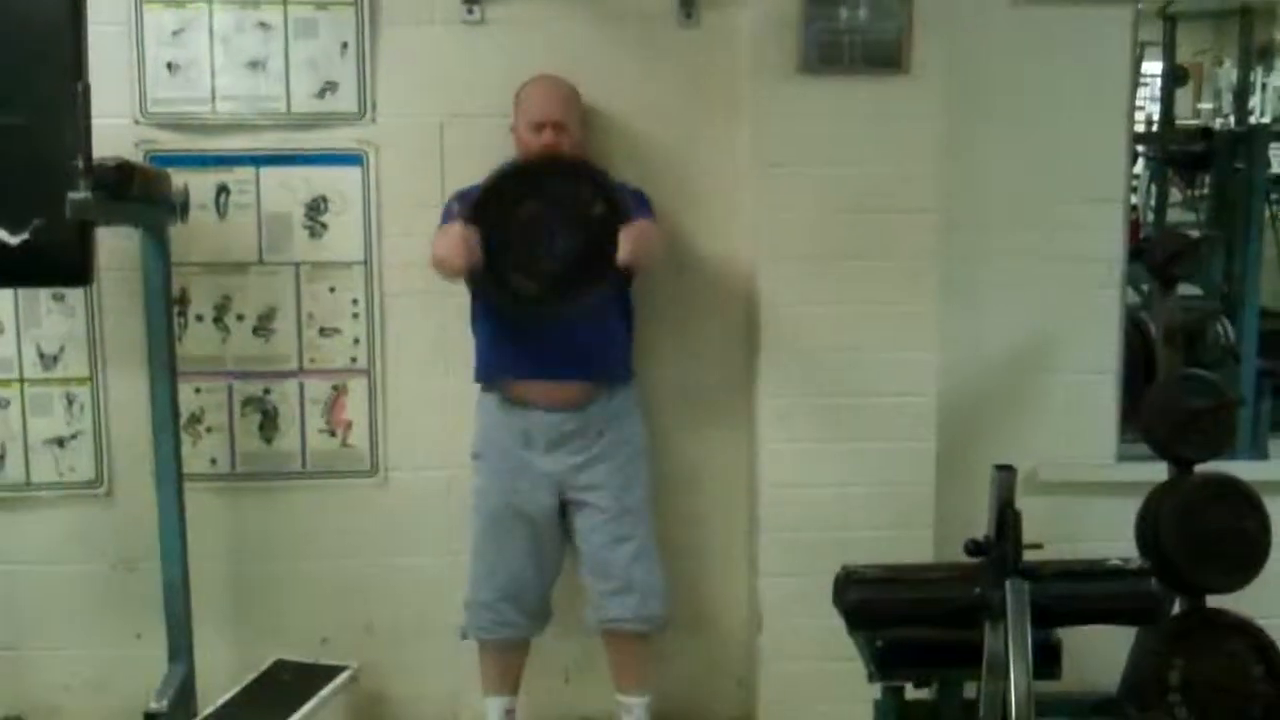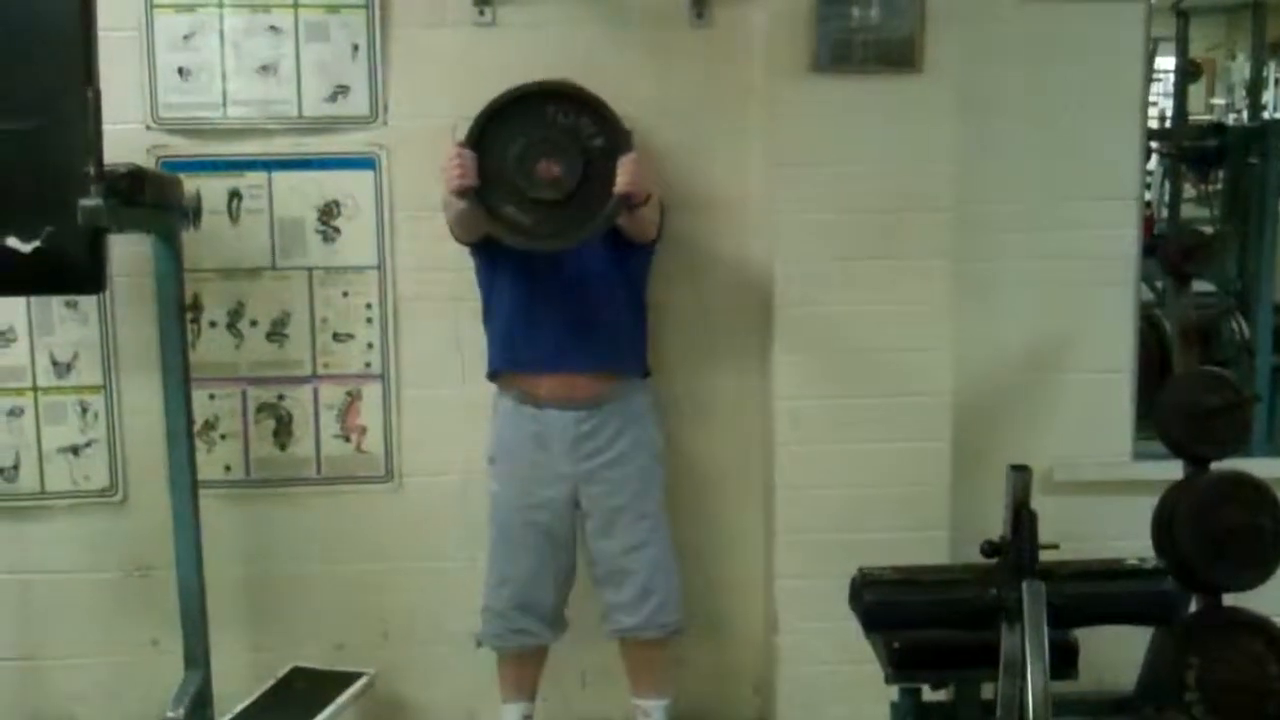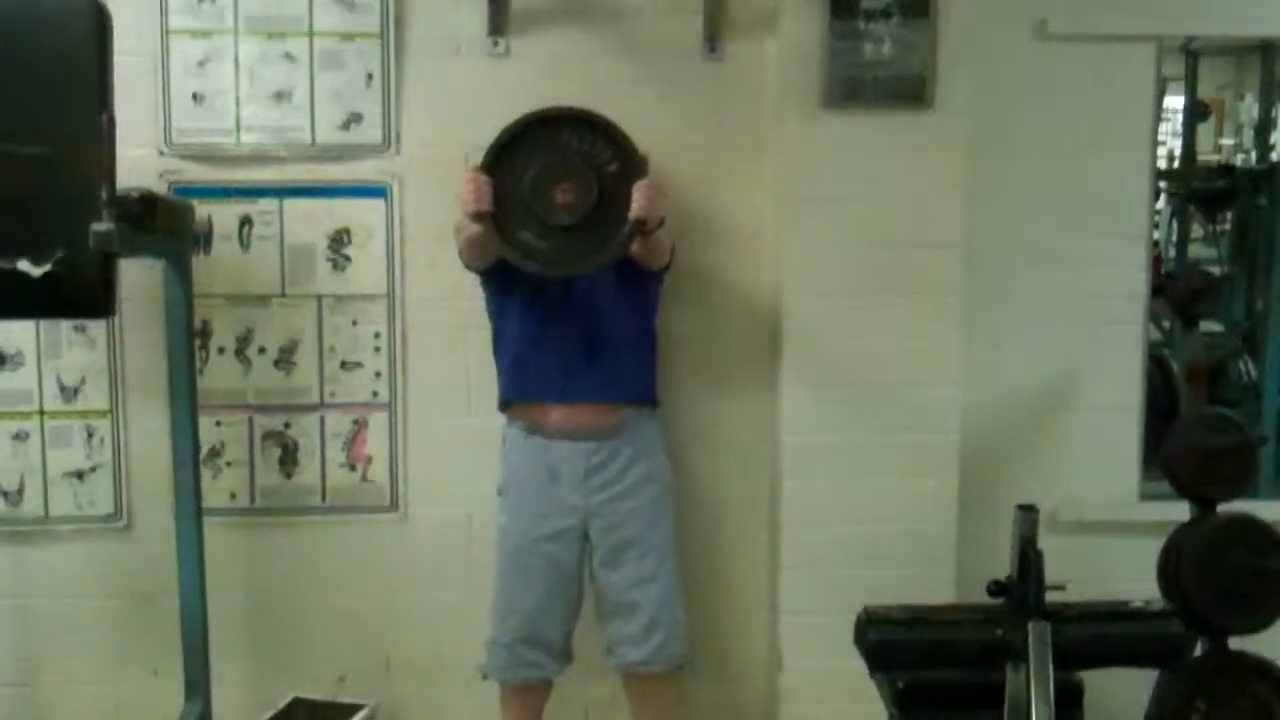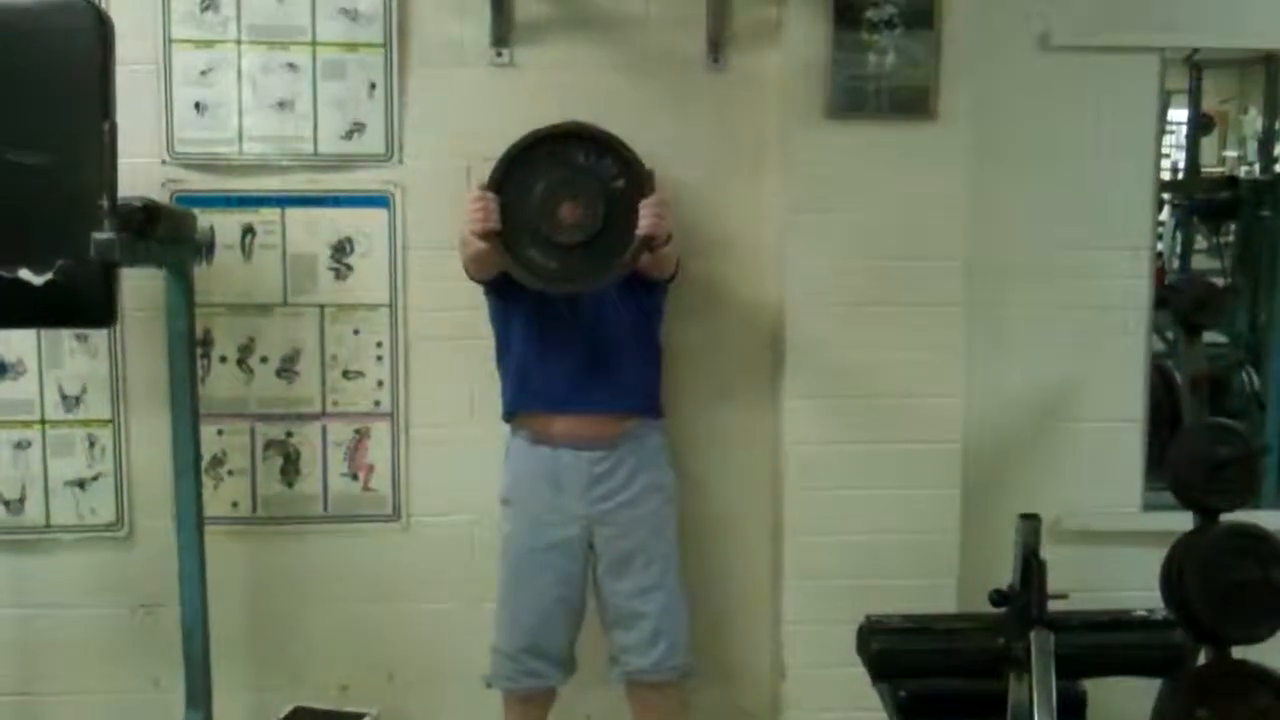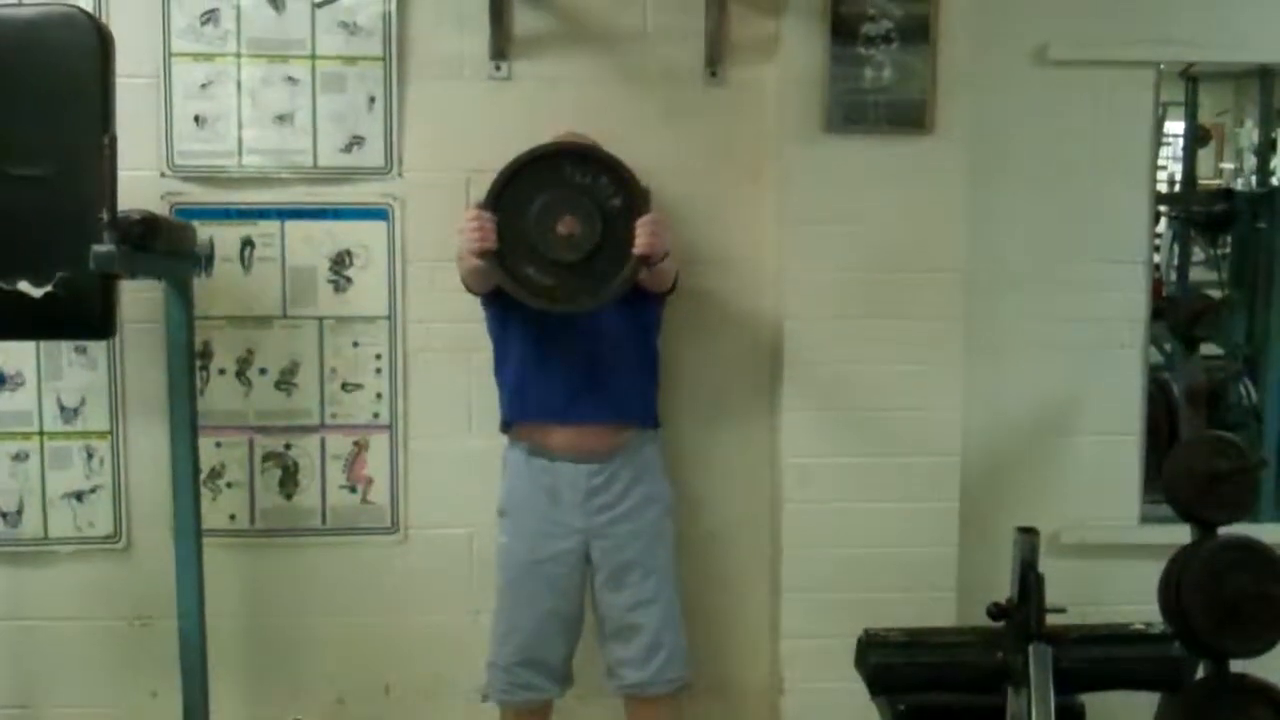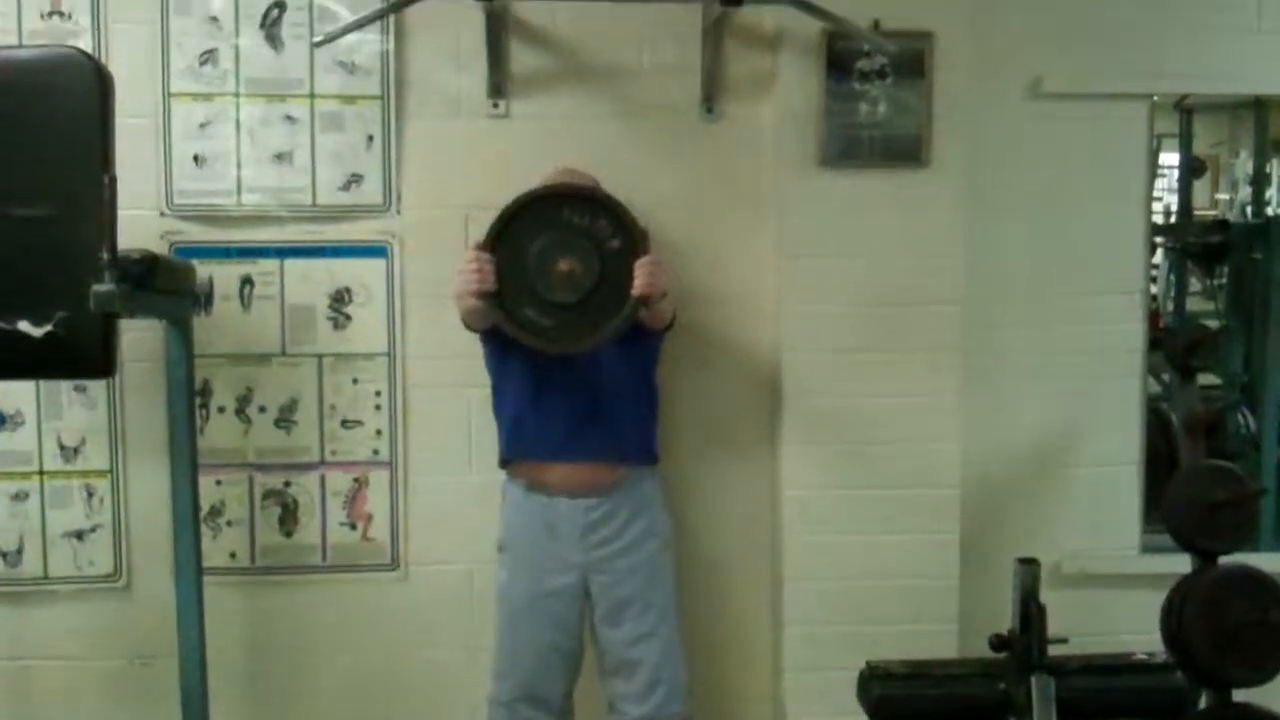
dt=0.4s
person 1, frame 1
left shoulder: (618, 202)
right shoulder: (479, 204)
left elbow: (646, 238)
right elbow: (446, 250)
left wrist: (639, 246)
right wrist: (456, 246)
left hip: (605, 423)
right hip: (511, 426)
left knee: (627, 587)
right knee: (500, 590)
person 1, frame 2
left shoulder: (620, 213)
left elbow: (644, 224)
right elbow: (466, 225)
left wrist: (638, 196)
right wrist: (459, 196)
left hip: (618, 419)
right hip: (526, 422)
left knee: (641, 587)
right knee: (517, 592)
person 1, frame 3
left shoulder: (629, 244)
left elbow: (657, 255)
right elbow: (476, 252)
left wrist: (653, 225)
right wrist: (473, 222)
left hip: (627, 450)
right hip: (536, 453)
left knee: (648, 622)
right knee: (524, 626)
person 1, frame 4
left shoulder: (633, 253)
left elbow: (662, 266)
right elbow: (481, 266)
left wrist: (660, 240)
right wrist: (477, 239)
left hip: (632, 458)
right hip: (540, 462)
left knee: (652, 633)
right knee: (528, 636)
person 1, frame 5
left shoulder: (631, 263)
left elbow: (661, 280)
right elbow: (479, 279)
left wrist: (658, 255)
right wrist: (473, 256)
left hip: (629, 472)
right hip: (536, 475)
left knee: (650, 650)
right knee: (524, 651)
person 1, frame 6
left shoulder: (628, 296)
left elbow: (660, 316)
right elbow: (478, 317)
left wrist: (657, 296)
right wrist: (470, 297)
left hip: (627, 506)
right hip: (535, 510)
